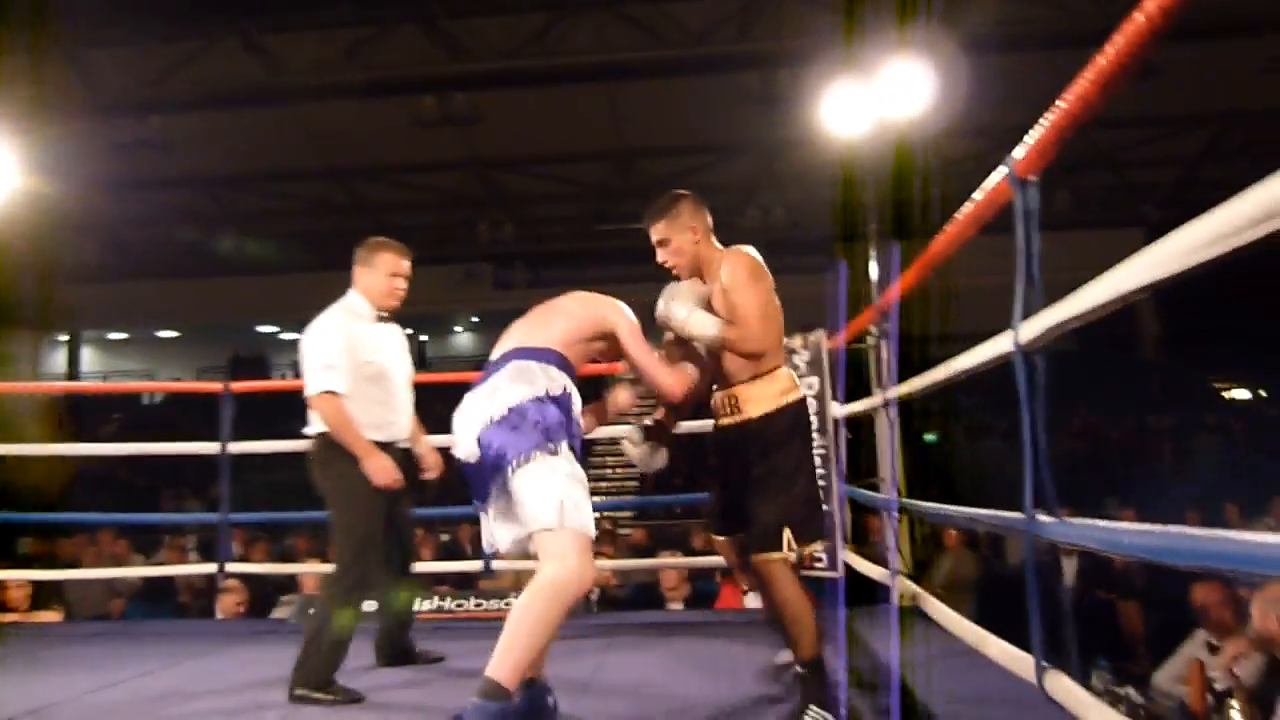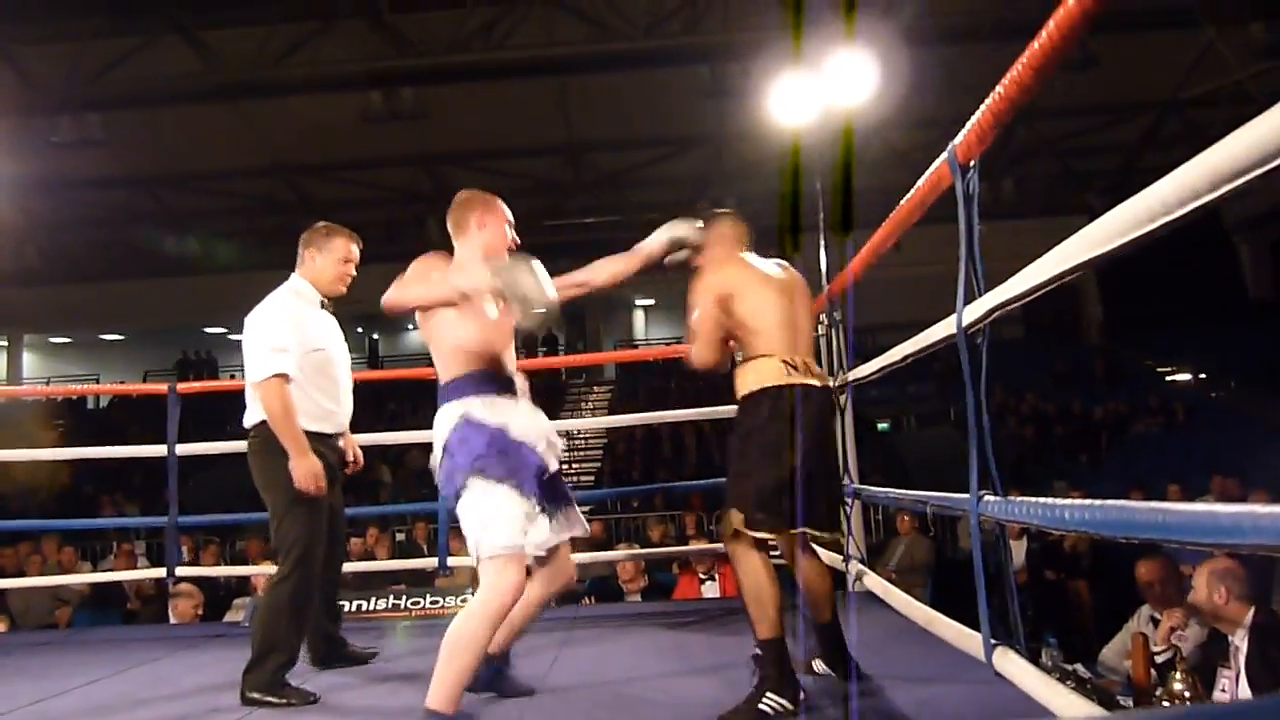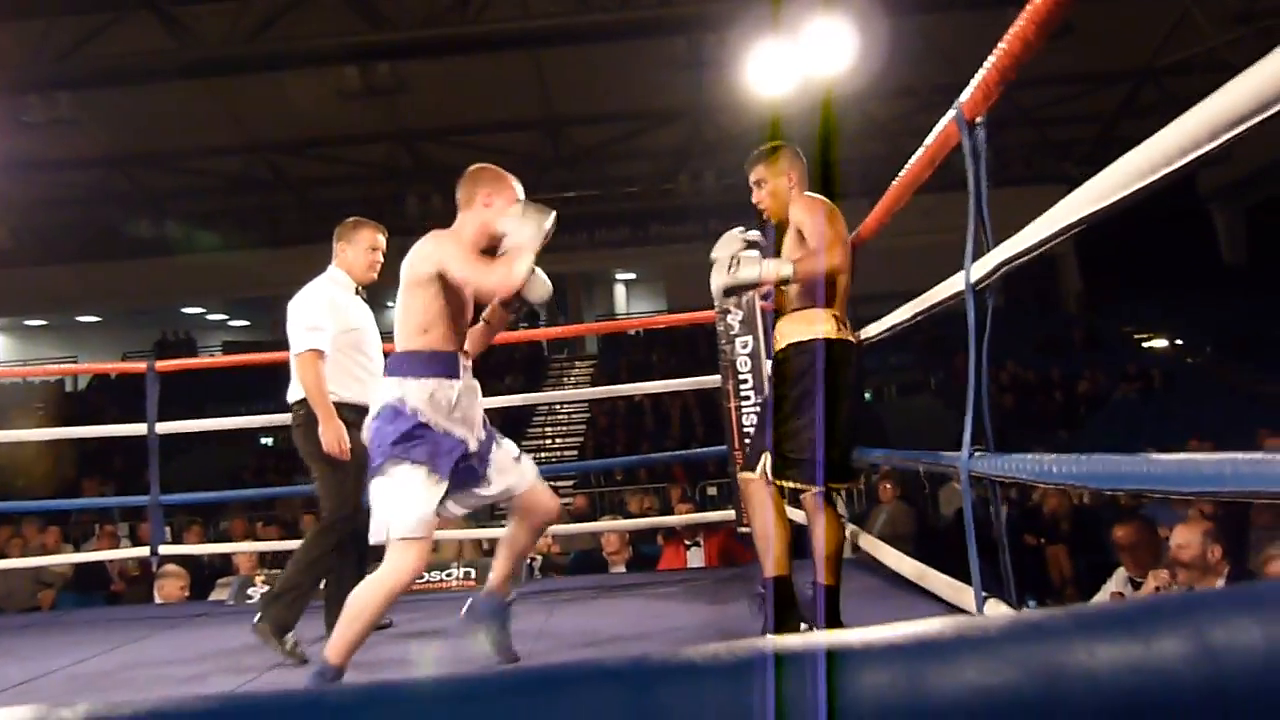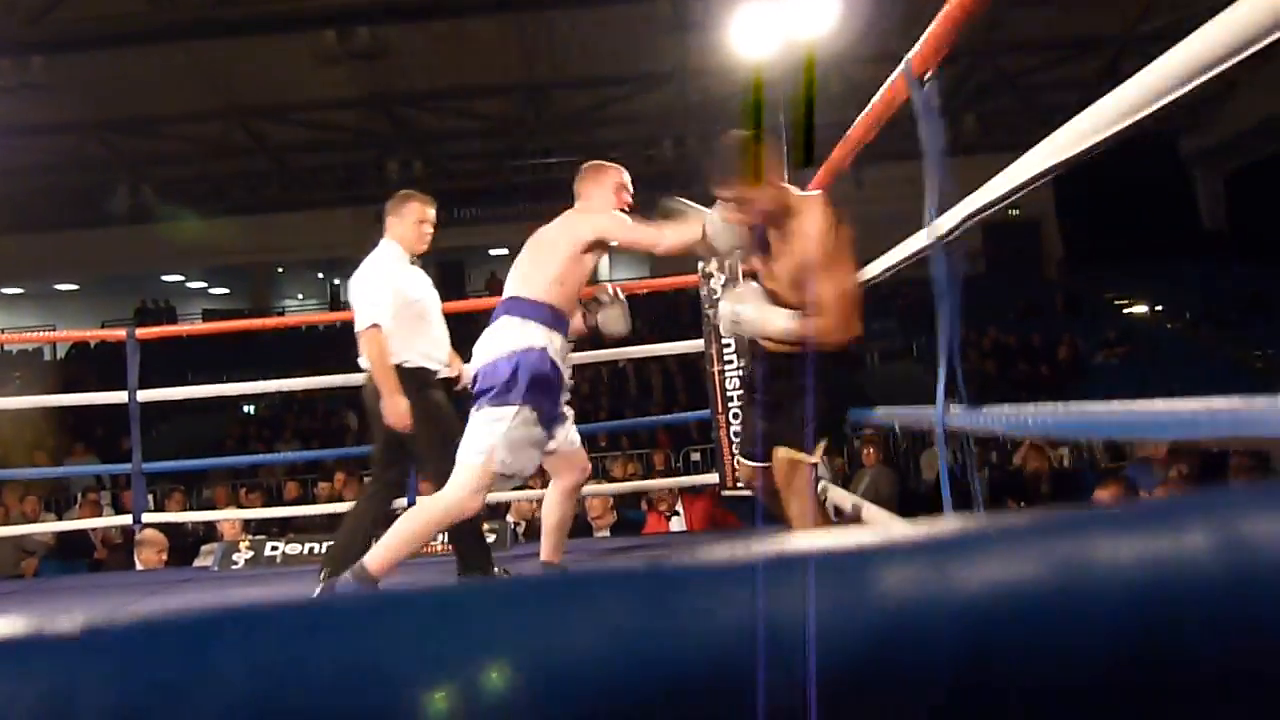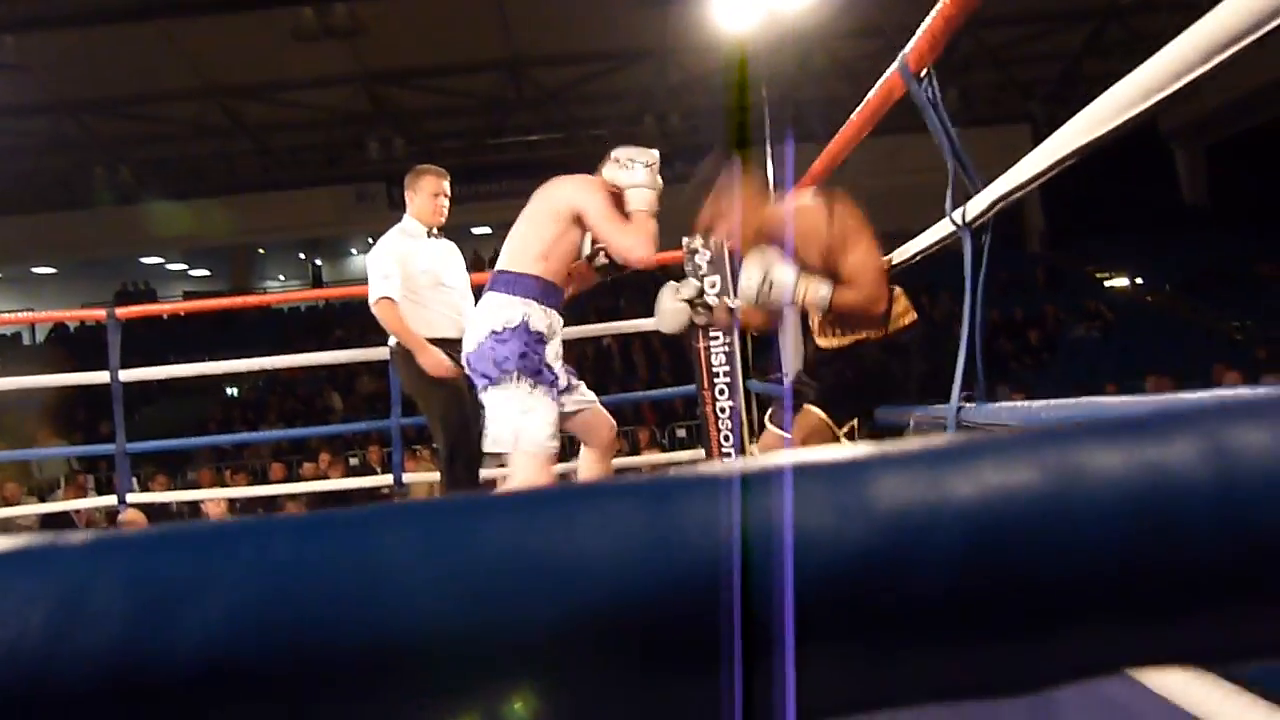
dt=0.5s
person 1, frame 1
left shoulder: (548, 318)
right shoulder: (609, 309)
right elbow: (672, 387)
left wrist: (611, 402)
right wrist: (694, 366)
left hip: (478, 413)
right hip: (524, 403)
left knee: (563, 560)
right knee: (572, 568)
person 1, frame 2
left shoulder: (497, 285)
right shoulder: (434, 269)
left elbow: (583, 281)
right elbow: (395, 298)
left wrist: (650, 246)
right wrist: (480, 282)
left hip: (520, 430)
right hip: (474, 428)
left knee: (558, 565)
right knee: (503, 583)
left ankle: (489, 662)
person 1, frame 3
left shoulder: (460, 264)
right shoulder: (440, 247)
right elbow: (499, 281)
left wrist: (506, 310)
right wrist: (527, 237)
left hip: (457, 410)
right hip: (411, 414)
left knee: (542, 506)
right knee: (406, 564)
left ankle: (490, 605)
right ankle: (325, 676)
person 1, frame 4
left shoulder: (569, 241)
right shoulder: (584, 221)
right elbow: (657, 241)
left wrist: (590, 318)
right wrist: (706, 227)
left hip: (531, 362)
right hip: (519, 359)
left knee: (574, 469)
right knee: (465, 498)
left ankle: (551, 573)
right ankle: (356, 584)
person 1, frame 5
left shoulder: (568, 200)
right shoulder: (585, 187)
right elbow: (640, 254)
left wrist: (596, 258)
right wrist: (642, 194)
left hip: (529, 334)
right hip: (512, 328)
left knee: (602, 431)
right knee: (534, 478)
person 2, frame 1
left shoulder: (738, 264)
right shoulder: (699, 286)
left elbow: (757, 342)
left wrist: (692, 320)
right wrist: (657, 427)
left hip: (771, 420)
right hip: (738, 424)
left knee: (769, 558)
right knee: (733, 545)
right ankle: (803, 646)
person 2, frame 2
left shoulder: (717, 278)
right shoulder: (785, 273)
left elbow: (703, 358)
left wrist: (717, 347)
left hip: (770, 398)
right hip: (814, 397)
left knee: (744, 538)
right knee: (792, 536)
right ankle: (834, 652)
person 2, frame 3
left shoulder: (808, 204)
right shoulder: (809, 222)
left elbow: (835, 260)
left wrist: (762, 270)
right wrist: (759, 268)
left hip: (811, 349)
right hip: (831, 353)
left knee: (756, 475)
right knee: (816, 489)
left ankle: (781, 616)
right ankle: (825, 618)
person 2, frame 4
left shoulder: (816, 228)
right shoulder: (747, 212)
left elbow: (837, 330)
left wrist: (765, 318)
left hip: (817, 353)
right hip: (772, 352)
left knee: (788, 465)
right knee: (753, 468)
person 2, frame 5
left shoulder: (821, 215)
right shoulder: (762, 242)
left elbow: (874, 302)
right elbow: (762, 316)
left wrist: (801, 290)
right wrist: (712, 312)
left hip: (885, 342)
right hip: (830, 345)
left knee: (805, 445)
right knee: (770, 452)
person 3, frame 1
left shoulder: (392, 332)
right shoulder: (334, 327)
right elbow: (323, 398)
left wrist: (420, 444)
right wrist: (369, 455)
left hip: (388, 456)
right hip: (346, 458)
left knee: (398, 555)
right knee: (357, 566)
left ankle: (395, 645)
right ankle: (312, 675)
person 3, frame 2
left shoulder: (321, 316)
right shoulder: (280, 311)
right elbow: (271, 385)
left wrist: (343, 436)
right wrist: (300, 455)
left hip: (319, 448)
right hip: (287, 450)
left knee: (328, 551)
right knee: (299, 559)
left ankle: (327, 645)
right ankle: (263, 679)
person 3, frame 3
left shoulder: (354, 303)
right shoulder: (320, 296)
right elbow: (307, 359)
right wrist: (328, 421)
left hip: (351, 420)
right hip: (327, 419)
left knee: (353, 518)
right knee: (340, 517)
left ankle: (344, 614)
right ankle: (277, 615)
person 3, frame 4
left shoulder: (414, 273)
right shoulder: (379, 271)
right elbow: (371, 334)
left wrist: (458, 366)
right wrist: (392, 393)
left hip: (415, 386)
right hip: (406, 387)
left knee: (384, 483)
right knee: (456, 471)
left ankle: (337, 566)
right ankle: (476, 568)
person 3, frame 5
left shoulder: (449, 248)
right shoulder: (394, 245)
right elbow: (382, 304)
right wrist: (422, 350)
left hip: (456, 354)
right hip: (425, 356)
left knee: (467, 443)
right knee: (459, 445)
